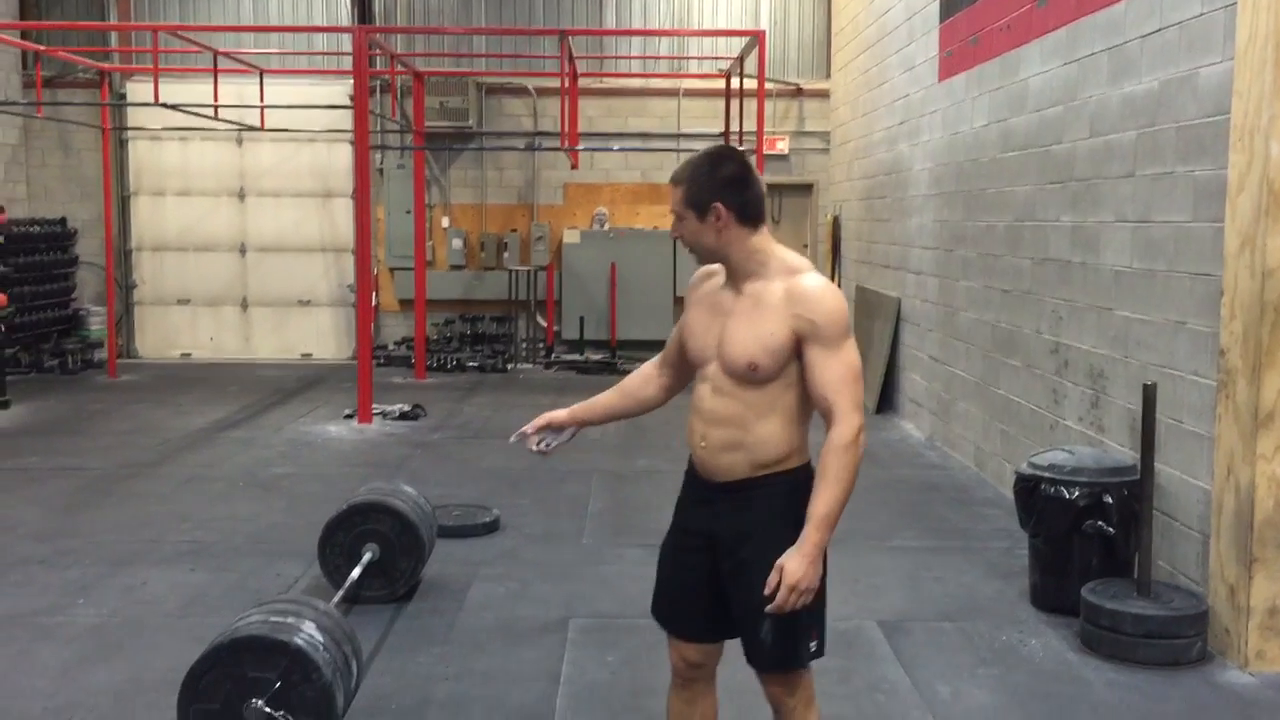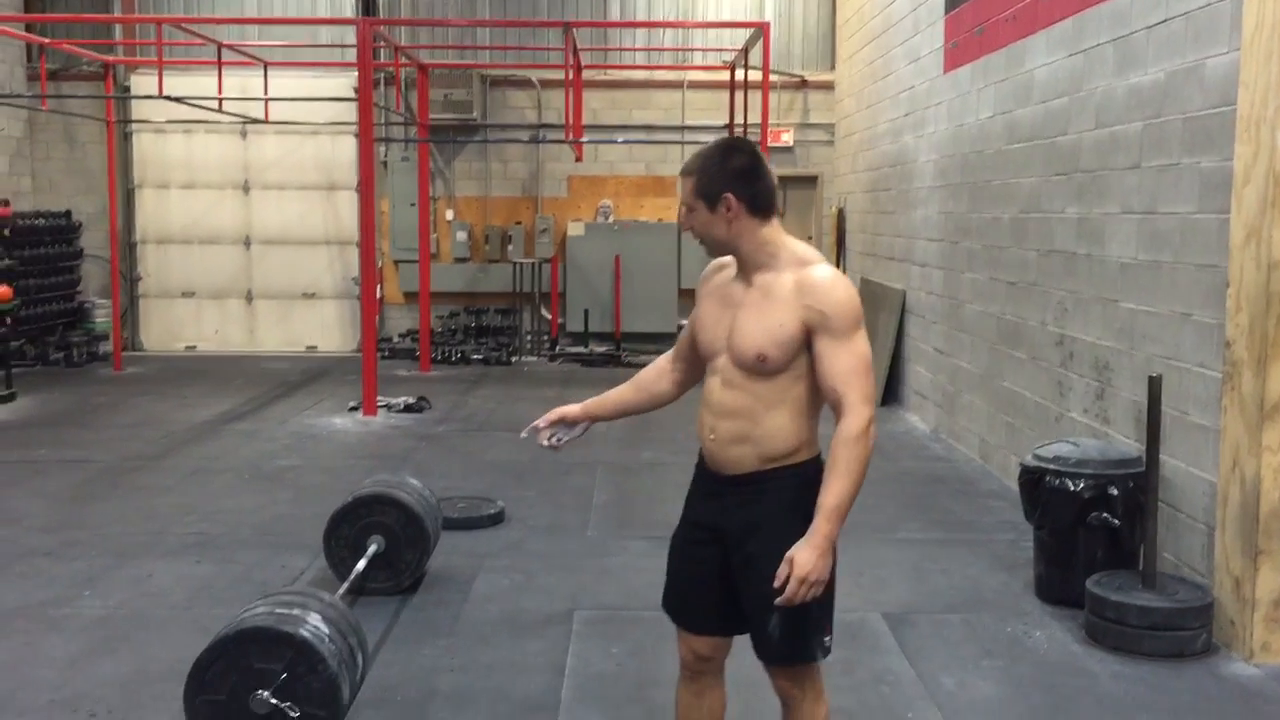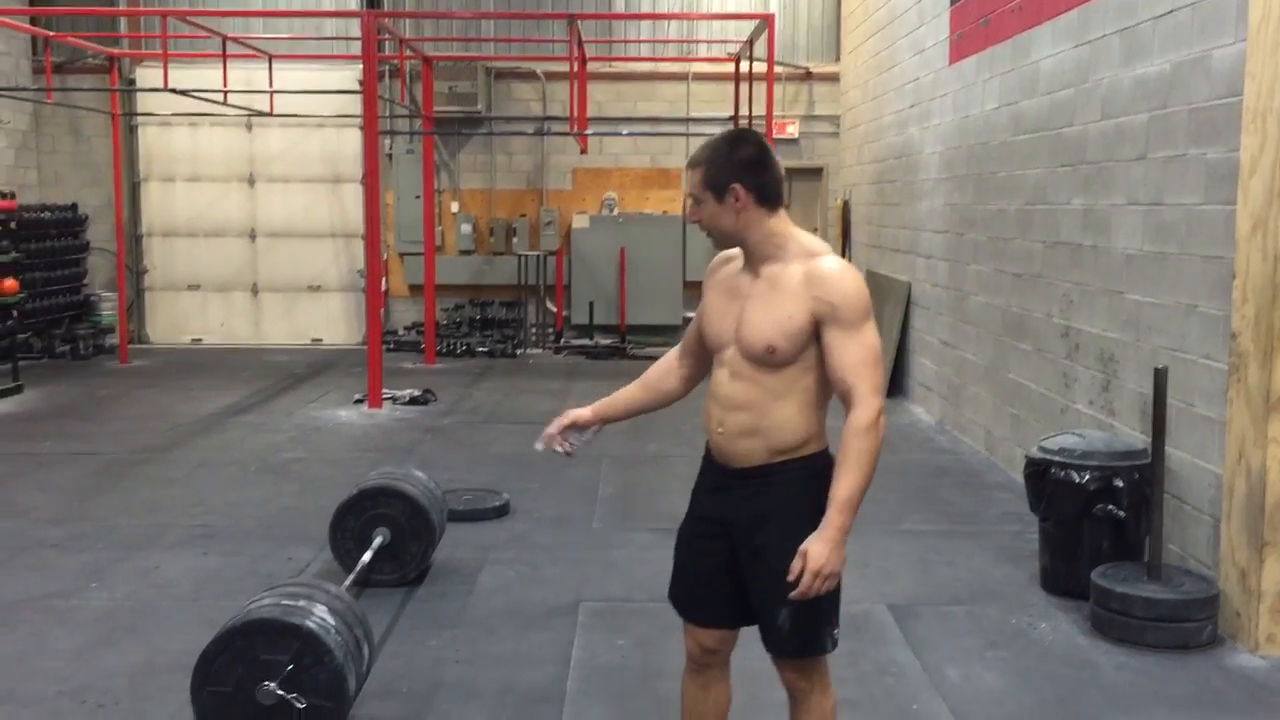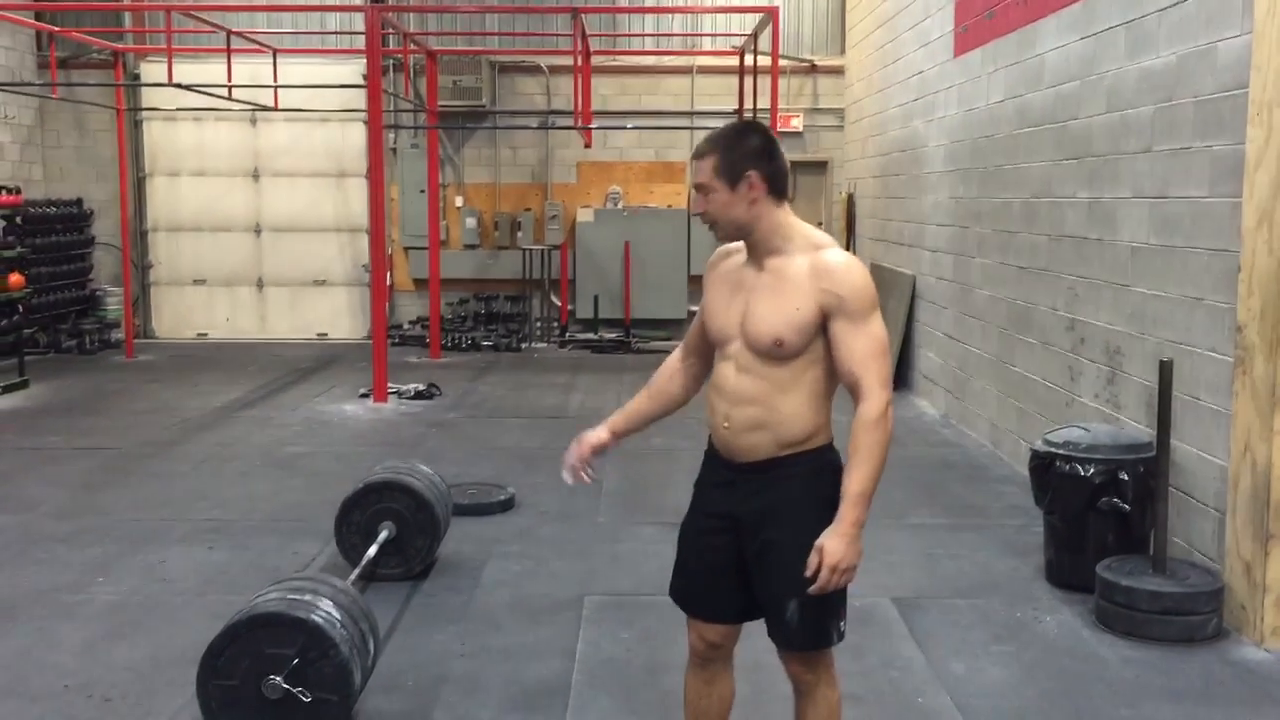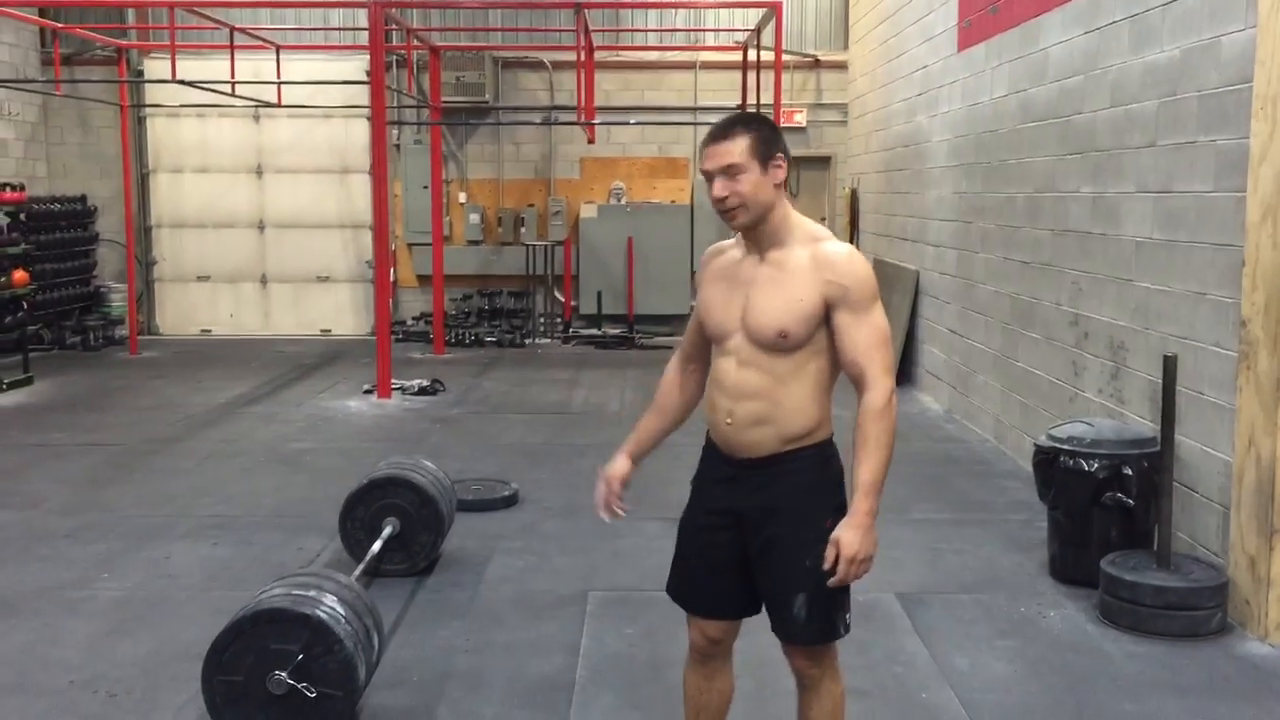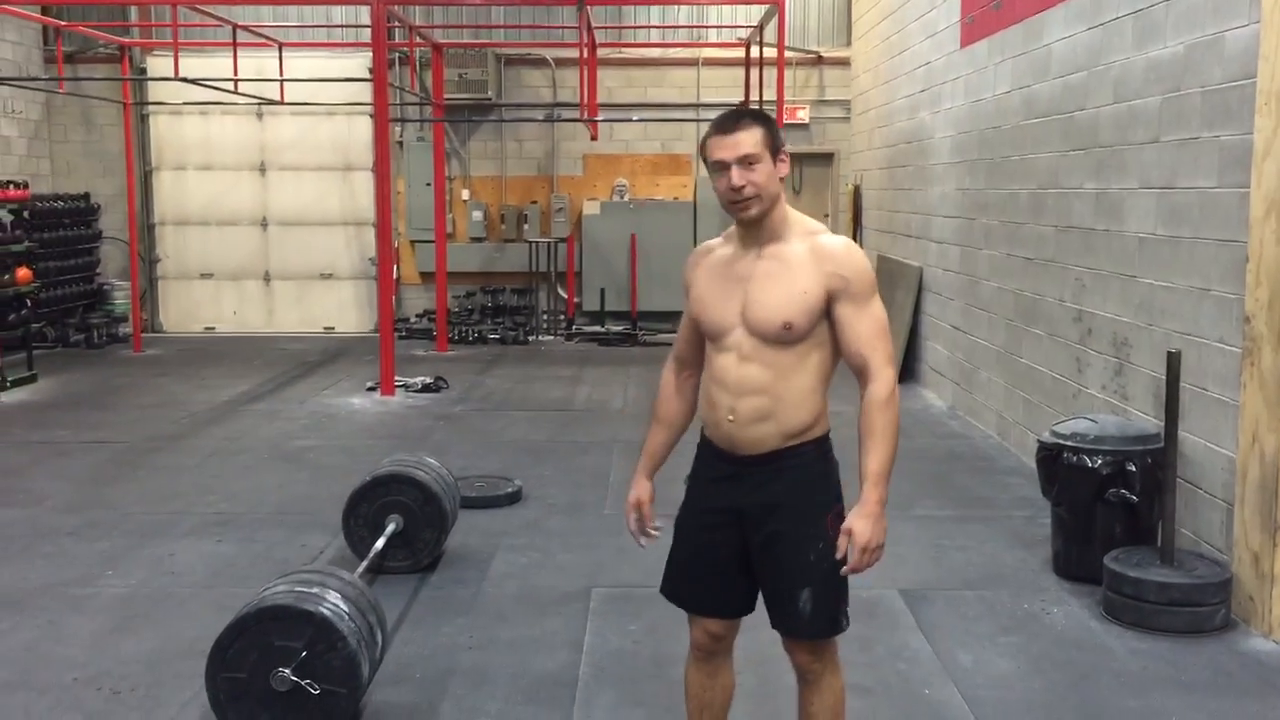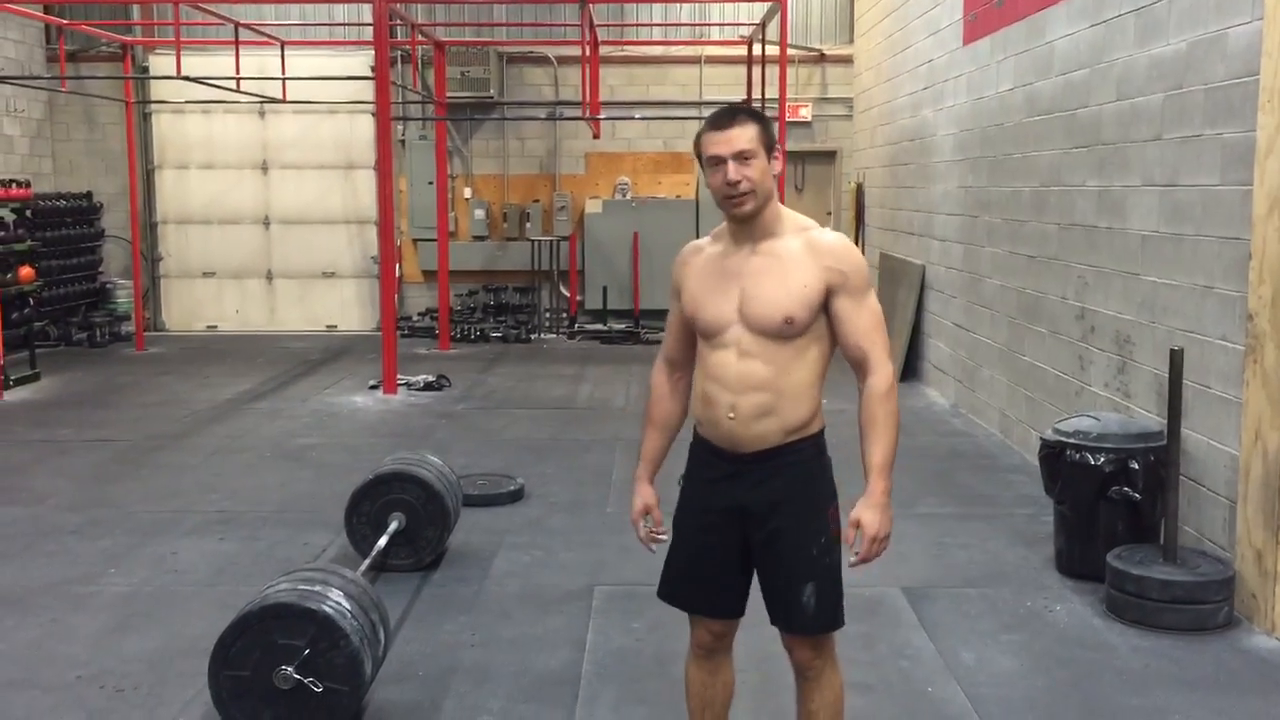
dt=0.1s
person 1, frame 1
left shoulder: (811, 299)
right shoulder: (704, 285)
left elbow: (846, 425)
right elbow: (666, 372)
left wrist: (811, 543)
right wrist: (574, 416)
left hip: (772, 504)
right hip: (699, 497)
right knee: (689, 663)
person 1, frame 2
left shoulder: (821, 290)
right shoulder: (715, 277)
left elbow: (855, 419)
right elbow: (679, 369)
left wrist: (821, 536)
right wrist: (586, 411)
left hip: (782, 499)
right hip: (709, 490)
right knee: (697, 655)
person 1, frame 3
left shoulder: (830, 281)
right shoulder: (721, 270)
left elbow: (866, 410)
right elbow: (687, 363)
left wrist: (834, 528)
right wrist: (596, 413)
left hip: (790, 492)
right hip: (716, 482)
left knee: (801, 668)
right knee: (703, 648)
person 1, frame 4
left shoulder: (835, 275)
right shoulder: (723, 266)
left elbow: (872, 401)
right elbow: (690, 363)
left wrist: (848, 522)
right wrist: (611, 430)
left hip: (796, 486)
right hip: (720, 478)
left knee: (807, 661)
right knee: (706, 643)
person 1, frame 5
left shoulder: (836, 266)
right shoulder: (715, 262)
left elbow: (877, 391)
left wrist: (862, 512)
right wrist: (630, 452)
left hip: (797, 481)
right hip: (718, 473)
left knee: (810, 656)
right knee: (705, 639)
person 1, frame 6
left shoulder: (834, 260)
right shoulder: (704, 262)
left elbow: (878, 381)
left wrist: (870, 501)
right wrist: (645, 469)
left hip: (796, 475)
right hip: (714, 472)
left knee: (810, 650)
right knee: (707, 637)
person 1, frame 7
left shoulder: (828, 255)
right shoulder: (692, 262)
left elbow: (876, 372)
right elbow: (672, 370)
left wrist: (877, 491)
right wrist: (645, 474)
left hip: (792, 471)
right hip: (709, 470)
left knee: (809, 647)
right knee: (707, 636)
